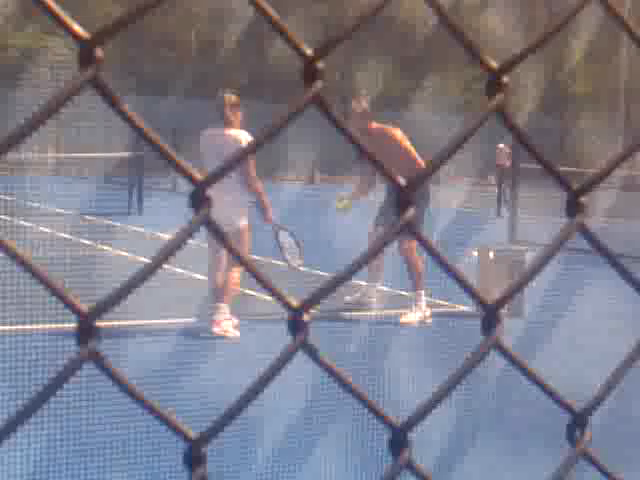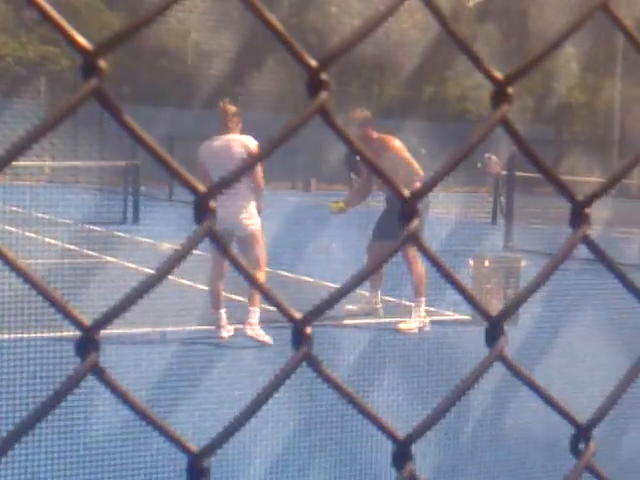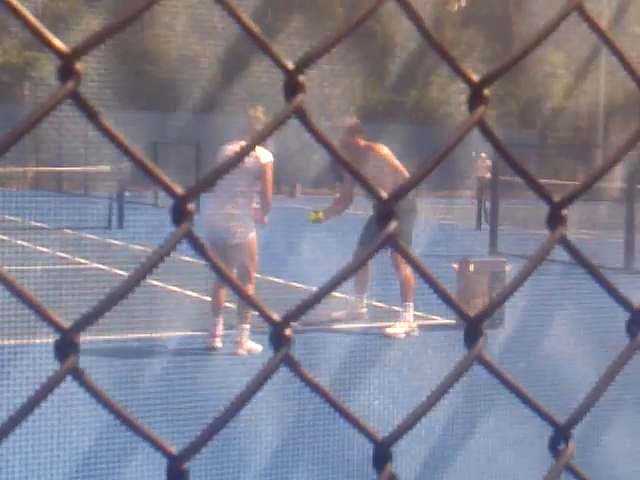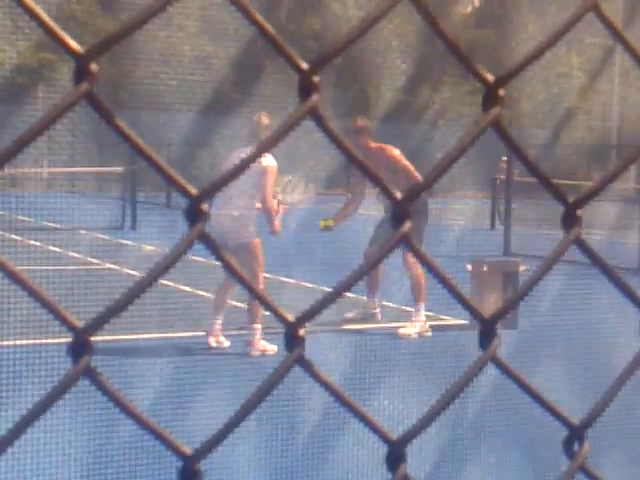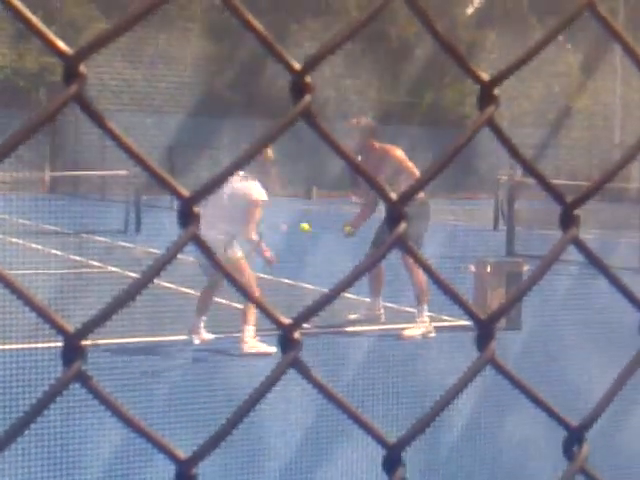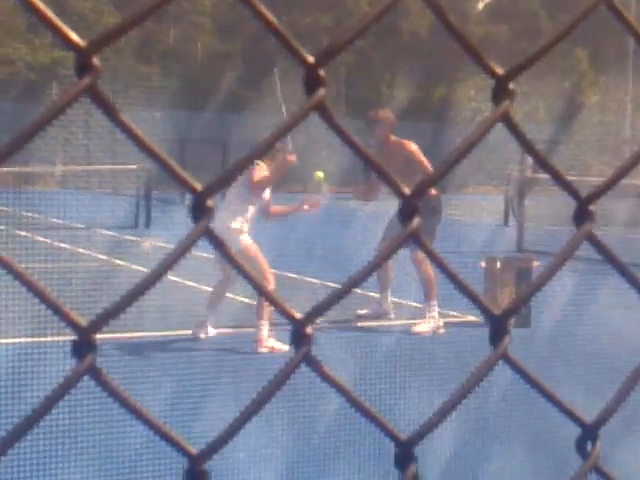
dt=0.7s
person 1, frame 1
left shoulder: (205, 136)
right shoulder: (243, 138)
left elbow: (208, 169)
right elbow: (250, 180)
right wrist: (265, 205)
left hip: (210, 203)
right hip: (233, 206)
left knee: (216, 261)
right knee: (236, 264)
left ankle: (223, 314)
right ankle: (221, 318)
person 1, frame 2
left shoulder: (205, 148)
right shoulder: (248, 142)
left elbow: (204, 186)
right elbow: (258, 183)
right wrist: (256, 204)
left hip: (218, 212)
right hip: (243, 210)
left knee: (217, 269)
right knee: (258, 267)
left ankle: (222, 324)
right ankle: (252, 322)
person 1, frame 3
left shoulder: (225, 149)
right shoulder: (263, 156)
left elbow: (216, 187)
right elbow: (266, 198)
right wrist: (260, 215)
left hip: (214, 216)
right hip: (238, 220)
left knee: (222, 277)
right knee: (247, 280)
left ankle: (217, 333)
right ankle: (243, 340)
person 1, frame 4
left shoulder: (235, 155)
right shoulder: (267, 161)
right elbow: (266, 201)
left wrist: (264, 206)
right wrist: (274, 222)
left hip: (219, 218)
right hip: (240, 223)
left knee: (230, 278)
right knee: (256, 281)
left ankle: (215, 332)
right ankle: (256, 341)
person 1, frame 5
left shoulder: (233, 177)
right shoulder: (258, 194)
left elbow: (206, 203)
right elbow: (249, 234)
right wrist: (263, 252)
left hip: (204, 237)
right hip: (226, 244)
left knee: (214, 283)
right knee: (252, 292)
left ankle: (197, 330)
right ankle: (249, 340)
person 1, frame 6
left shoulder: (260, 170)
right shoulder: (258, 166)
left elbow: (266, 210)
right elbow: (256, 187)
left wrist: (297, 208)
right wrist: (280, 169)
left hip: (220, 229)
right hip: (232, 231)
left knee: (228, 278)
right knee: (267, 281)
left ankle: (205, 326)
right ankle: (263, 338)
person 2, frame 1
left shoulder: (391, 134)
right shoulder: (366, 141)
left elbow: (419, 167)
right elbow: (368, 181)
right wrist: (350, 198)
left hip: (414, 190)
right hip: (395, 191)
left knee: (407, 246)
right knee: (375, 238)
left ankle: (421, 307)
right ankle: (370, 293)
person 2, frame 2
left shoulder: (389, 144)
right shoulder: (365, 152)
left elbow: (418, 174)
right elbow: (364, 189)
right wrist: (345, 204)
right hip: (393, 202)
left knee: (410, 253)
right knee: (374, 250)
left ankle: (420, 314)
right ankle: (374, 302)
person 2, frame 3
left shoulder: (377, 151)
right shoulder: (350, 162)
left elbow: (407, 180)
right elbow: (344, 200)
right wrist: (323, 214)
left hip: (401, 206)
left knee: (398, 258)
right knee: (360, 254)
left ankle: (408, 319)
right ankle: (359, 306)
person 2, frame 4
left shoulder: (387, 153)
left elbow: (417, 181)
right elbow: (354, 202)
right wrist: (333, 220)
left hip: (413, 208)
right hip: (393, 210)
left knee: (410, 258)
right knee: (370, 254)
left ankle: (420, 319)
right ankle: (372, 307)
person 2, frame 5
left shoulder: (391, 154)
right shoulder: (363, 164)
left elbow: (417, 181)
right elbow: (370, 203)
left wrist: (398, 195)
right wrist: (354, 224)
left hip: (414, 209)
left knee: (409, 260)
left ankle: (424, 321)
right ankle: (375, 309)
person 2, frame 6
left shoulder: (405, 148)
right shoulder: (380, 157)
left elbow: (430, 176)
right elbow: (371, 192)
left wrist: (410, 189)
right wrist: (353, 190)
left hip: (426, 204)
left knee: (418, 255)
right knee: (381, 251)
left ankle: (433, 316)
right ankle: (384, 305)
